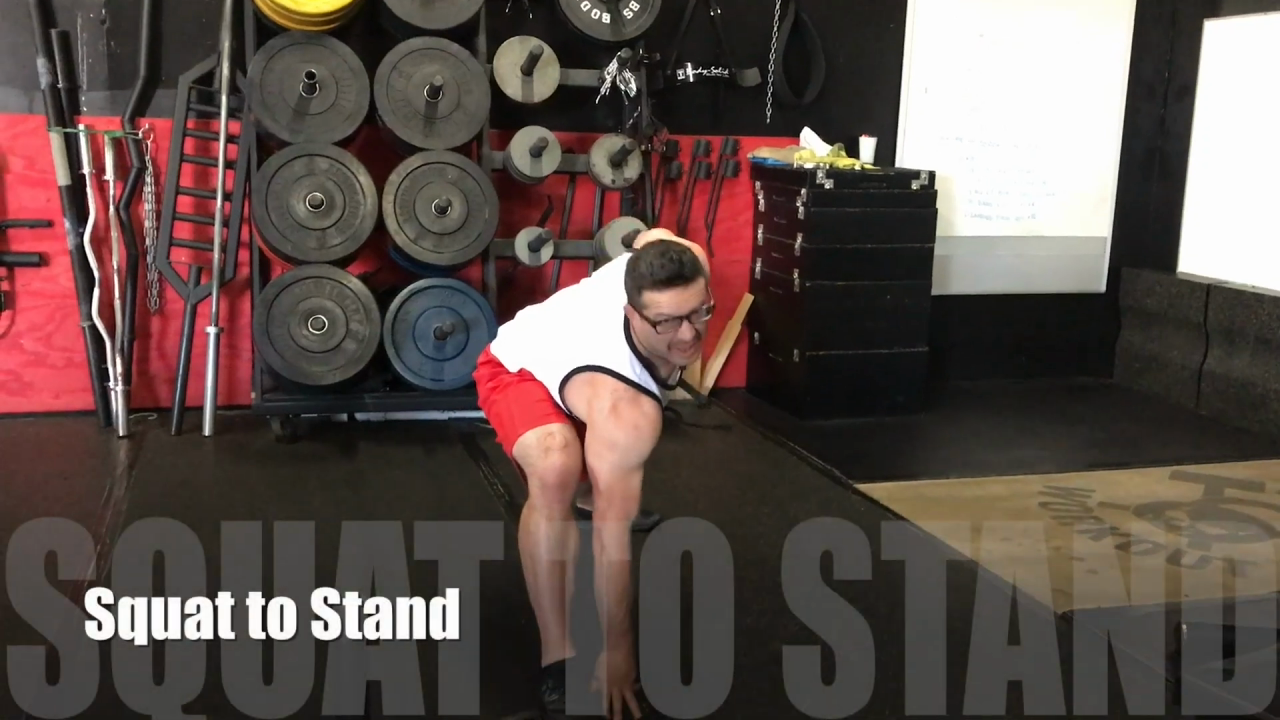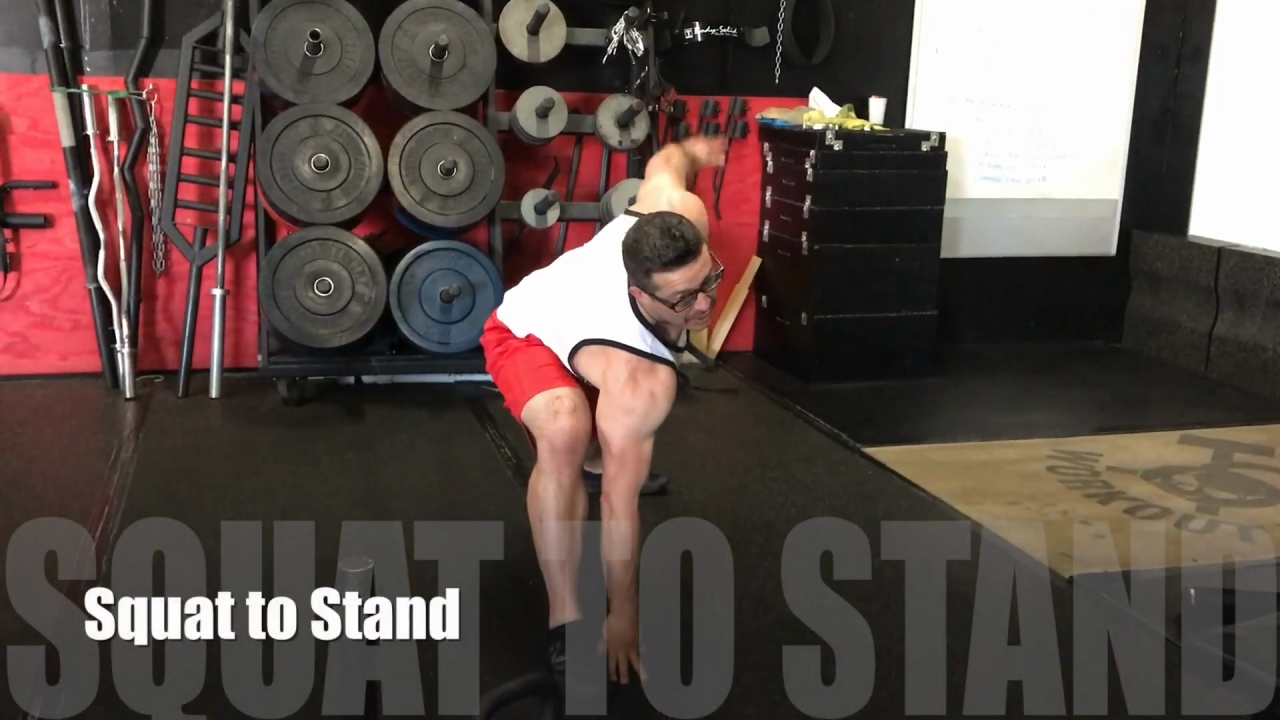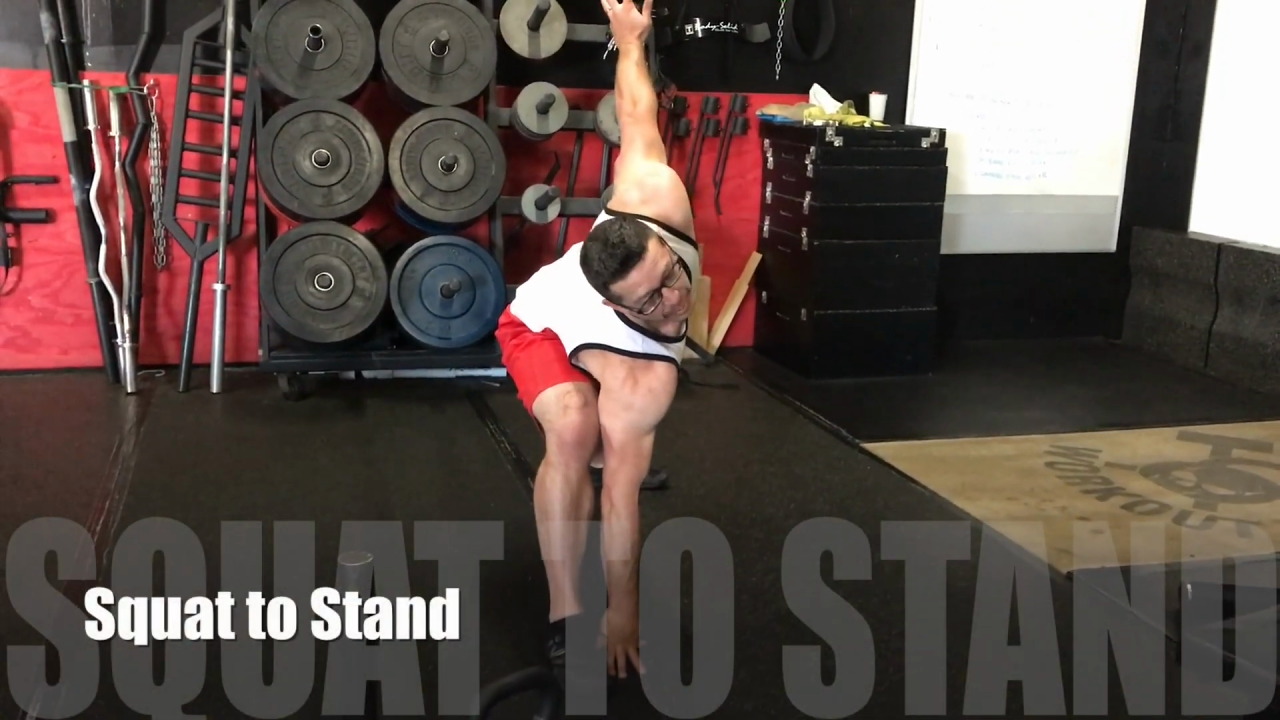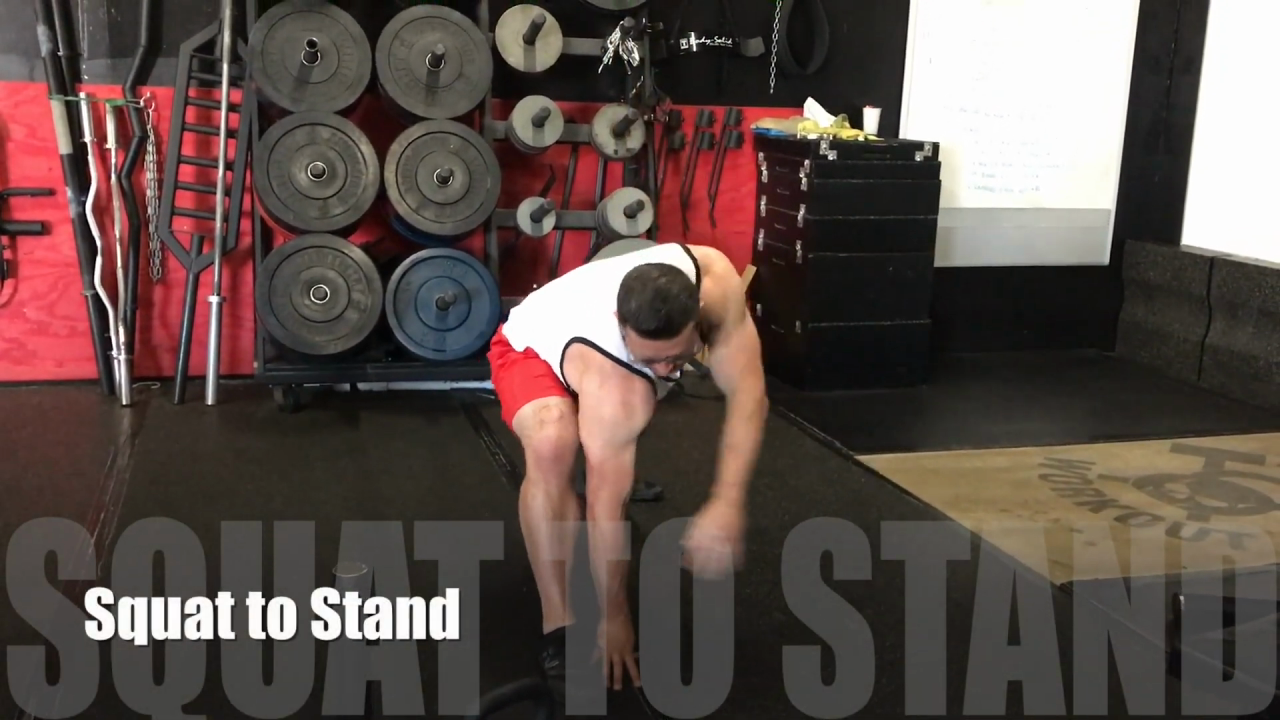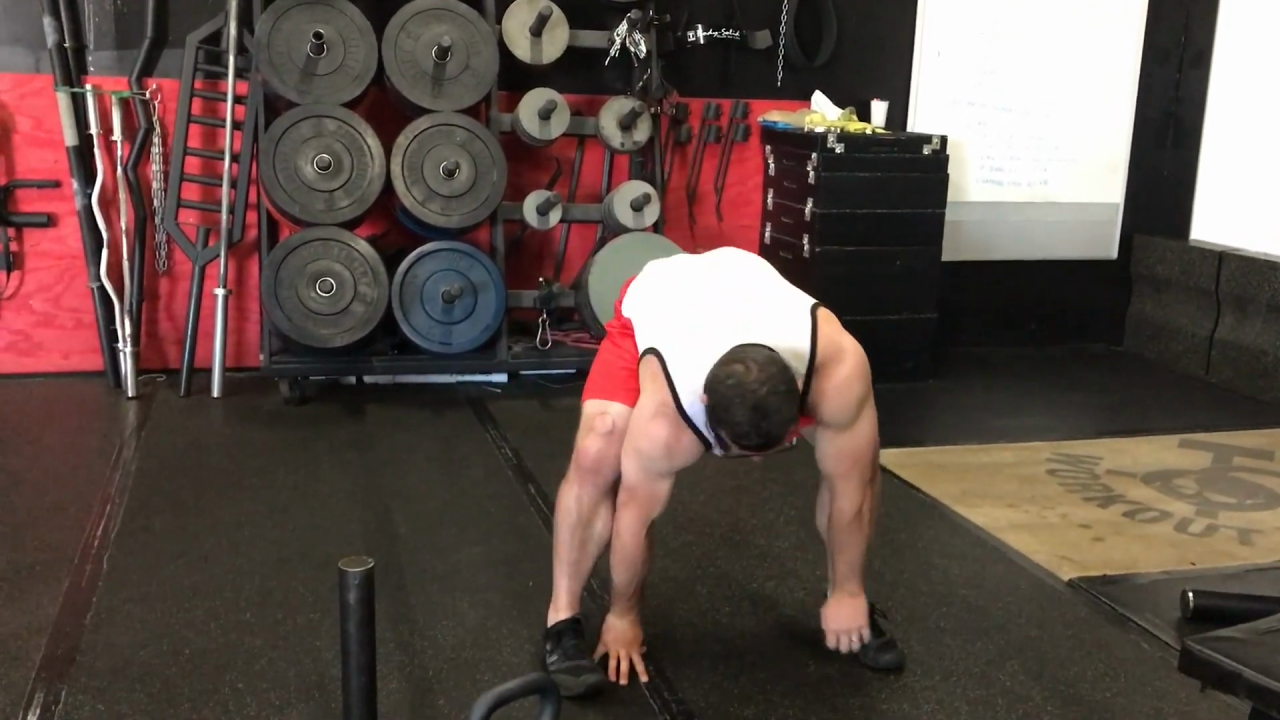
dt=1s
person 1, frame 1
left shoulder: (685, 265)
right shoulder: (622, 406)
left elbow: (651, 237)
right elbow: (610, 535)
right wrist: (617, 654)
left hip: (565, 337)
right hip: (518, 367)
right knee: (557, 469)
left ankle: (595, 476)
right ankle: (558, 660)
person 1, frame 2
left shoulder: (682, 218)
right shoulder: (633, 370)
left elbow: (665, 163)
right elbow: (619, 507)
left wrist: (687, 153)
right wrist: (622, 621)
left hip: (561, 303)
right hip: (523, 333)
right knee: (569, 444)
left ankle: (606, 448)
right ankle: (565, 621)
person 1, frame 3
left shoulder: (654, 203)
right shoulder: (642, 373)
left elbow: (637, 119)
right elbow: (619, 493)
right wrist: (624, 615)
left hip: (566, 292)
right hip: (540, 326)
left knee: (623, 439)
right knee: (575, 431)
left ankle: (606, 440)
right ankle: (566, 614)
person 1, frame 4
left shoulder: (711, 280)
right shoulder: (607, 380)
left elbow: (746, 389)
right elbow: (606, 505)
left wrist: (727, 504)
right wrist: (614, 621)
left hip: (594, 325)
right hip: (533, 346)
right knee: (552, 449)
right ankle: (558, 626)
person 1, frame 5
left shoulder: (838, 370)
right shoulder: (666, 410)
left elbow: (850, 483)
right elbow: (635, 514)
left wrist: (846, 593)
right wrist: (623, 615)
left knee: (855, 450)
right knee: (596, 456)
left ankle: (846, 594)
right ankle: (562, 620)
